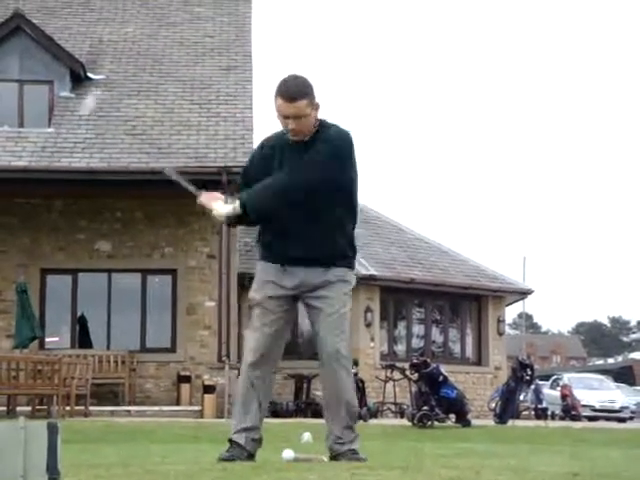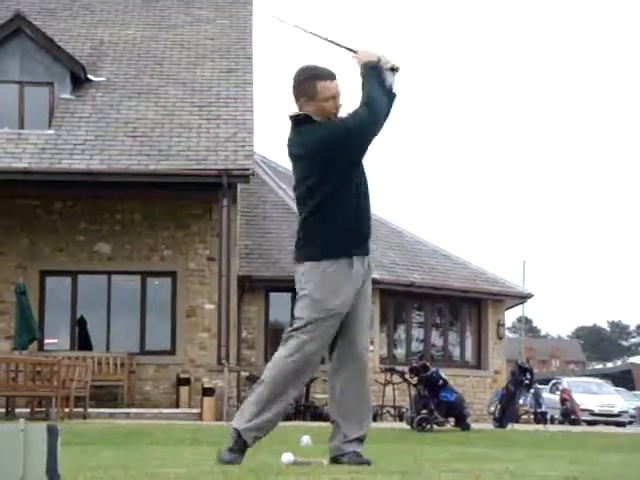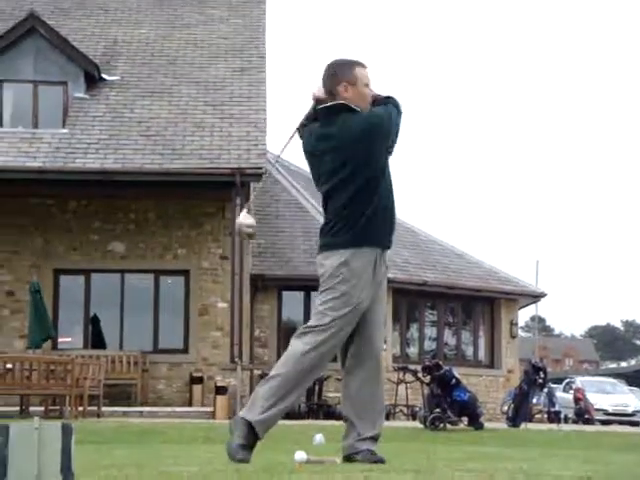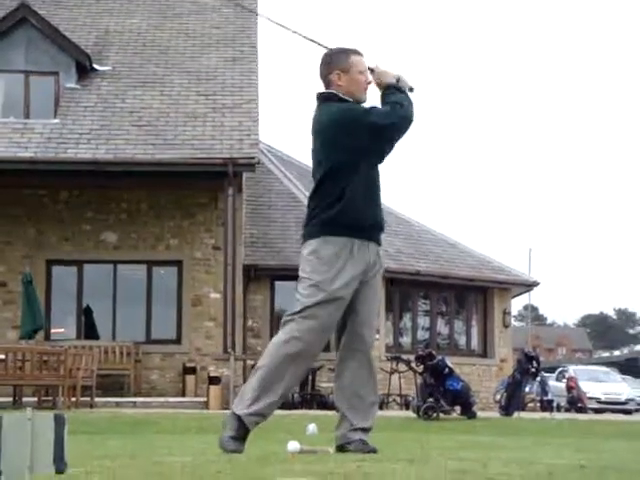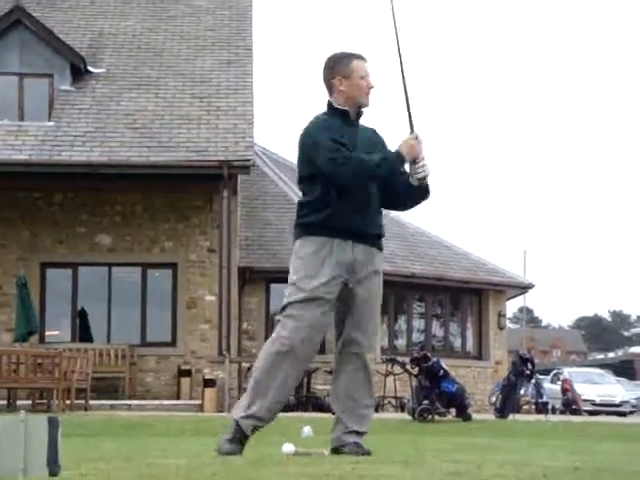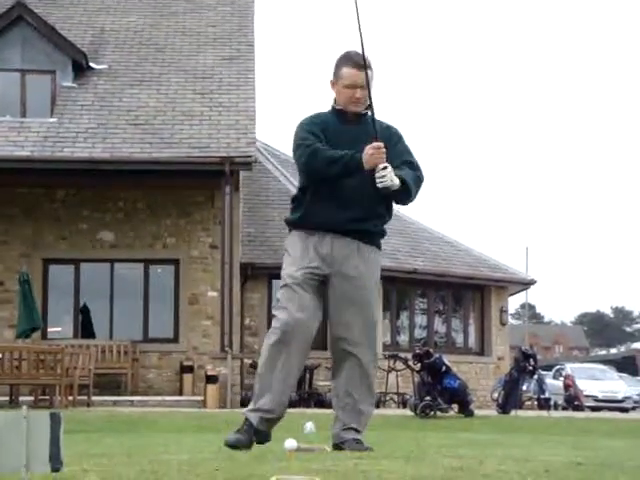
dt=0.4s
person 1, frame 1
left shoulder: (336, 143)
right shoulder: (271, 148)
left elbow: (287, 189)
right elbow: (250, 195)
left wrist: (234, 205)
right wrist: (232, 207)
left hip: (329, 270)
right hip: (277, 267)
left knee: (334, 355)
right knee: (258, 354)
left ankle: (343, 441)
right ankle: (243, 439)
person 1, frame 2
left shoulder: (327, 130)
right shoulder: (316, 138)
left elbow: (358, 126)
right elbow: (371, 115)
left wrist: (380, 77)
right wrist: (371, 70)
left hip: (356, 260)
right hip: (324, 263)
left knee: (354, 357)
right knee: (300, 352)
left ankle: (347, 443)
right ankle: (242, 432)
person 1, frame 3
left shoulder: (315, 134)
right shoulder: (369, 127)
right elbow: (392, 106)
left wrist: (322, 100)
right wrist: (333, 97)
left hip: (363, 255)
right hip: (352, 255)
left knee: (367, 353)
right knee: (316, 342)
left ankle: (360, 441)
right ankle: (251, 421)
person 1, frame 4
left shoulder: (346, 120)
right shoulder: (340, 116)
left elbow: (383, 135)
right elbow: (399, 117)
left wrist: (390, 87)
right wrist: (392, 85)
left hip: (364, 245)
right hip: (333, 244)
left knee: (360, 342)
right knee: (301, 333)
left ankle: (353, 430)
right ankle: (242, 416)
person 1, frame 5
left shoulder: (369, 137)
right shoulder: (319, 131)
left elbow: (395, 195)
right elbow: (349, 173)
left wrist: (418, 180)
right wrist: (397, 156)
left hip: (367, 251)
right hip: (321, 246)
left knee: (358, 346)
right knee: (293, 336)
left ankle: (348, 433)
right ankle: (243, 423)
person 1, frame 6
left shoulder: (387, 135)
right shoulder: (313, 126)
left elbow: (413, 179)
right elbow: (313, 162)
left wrist: (394, 178)
right wrist: (359, 162)
left hip: (361, 247)
right hip: (309, 240)
left knee: (357, 342)
right knee: (288, 328)
left ankle: (349, 429)
right ankle: (259, 419)
